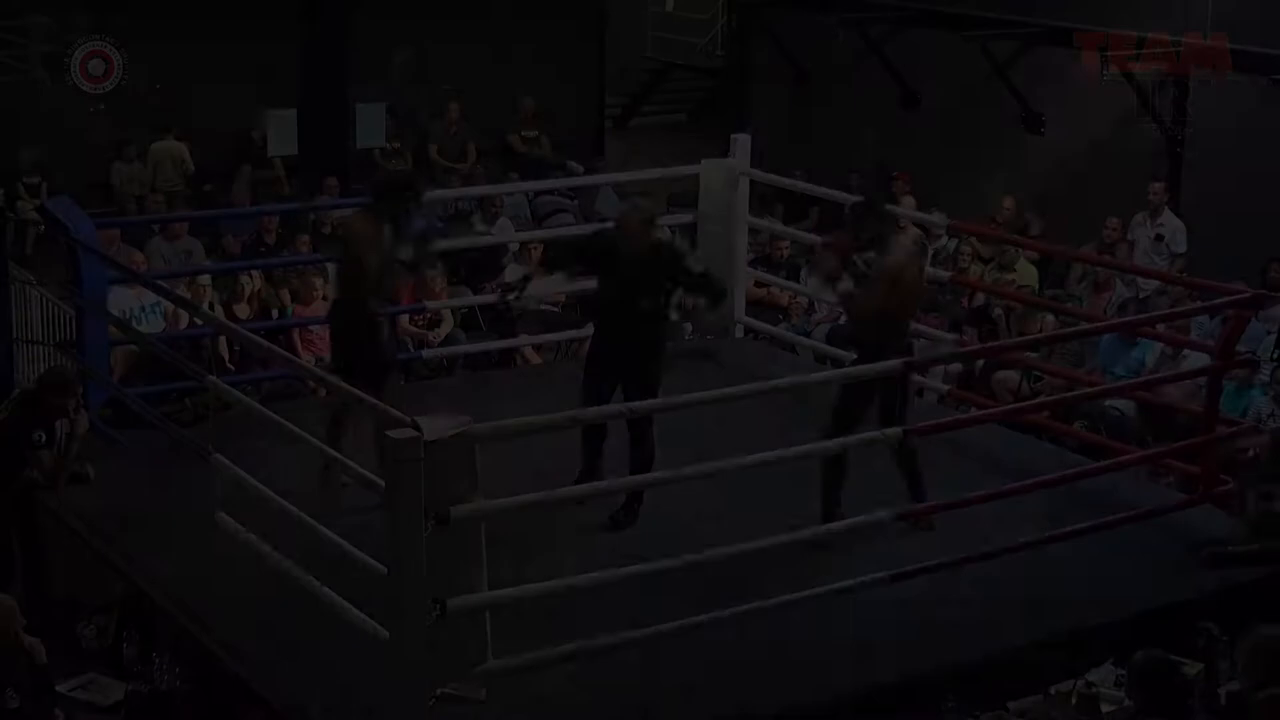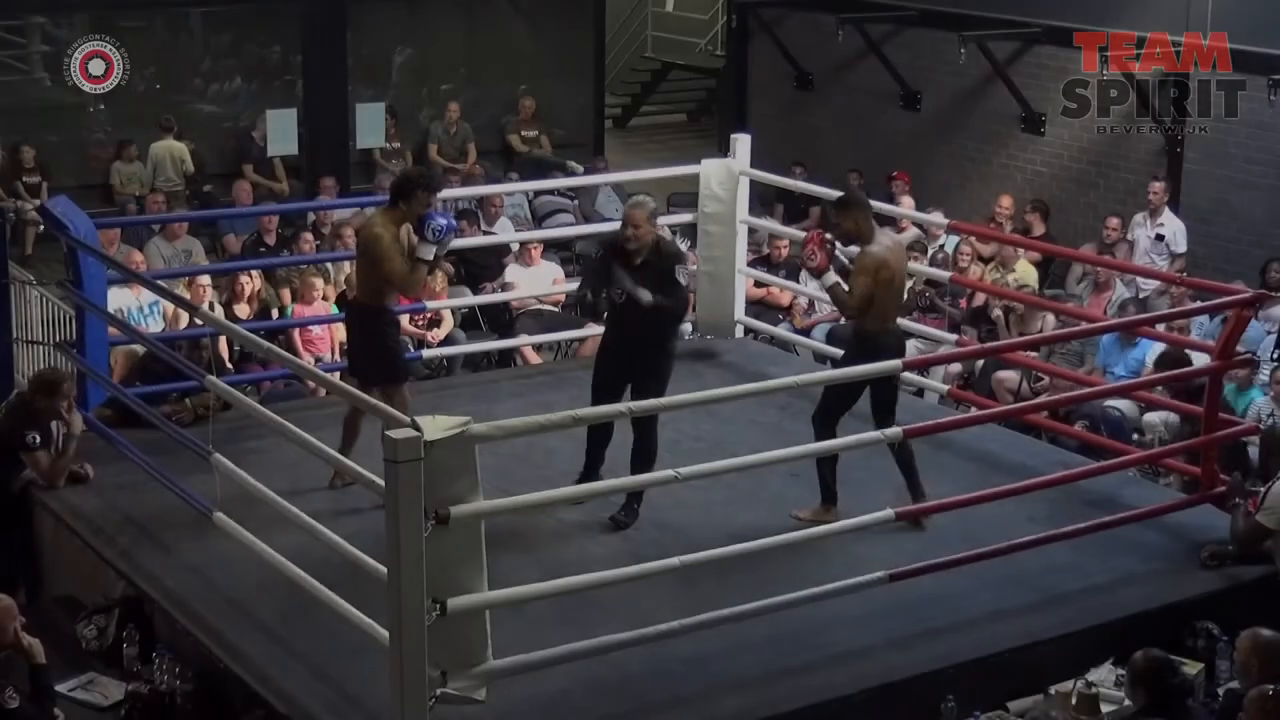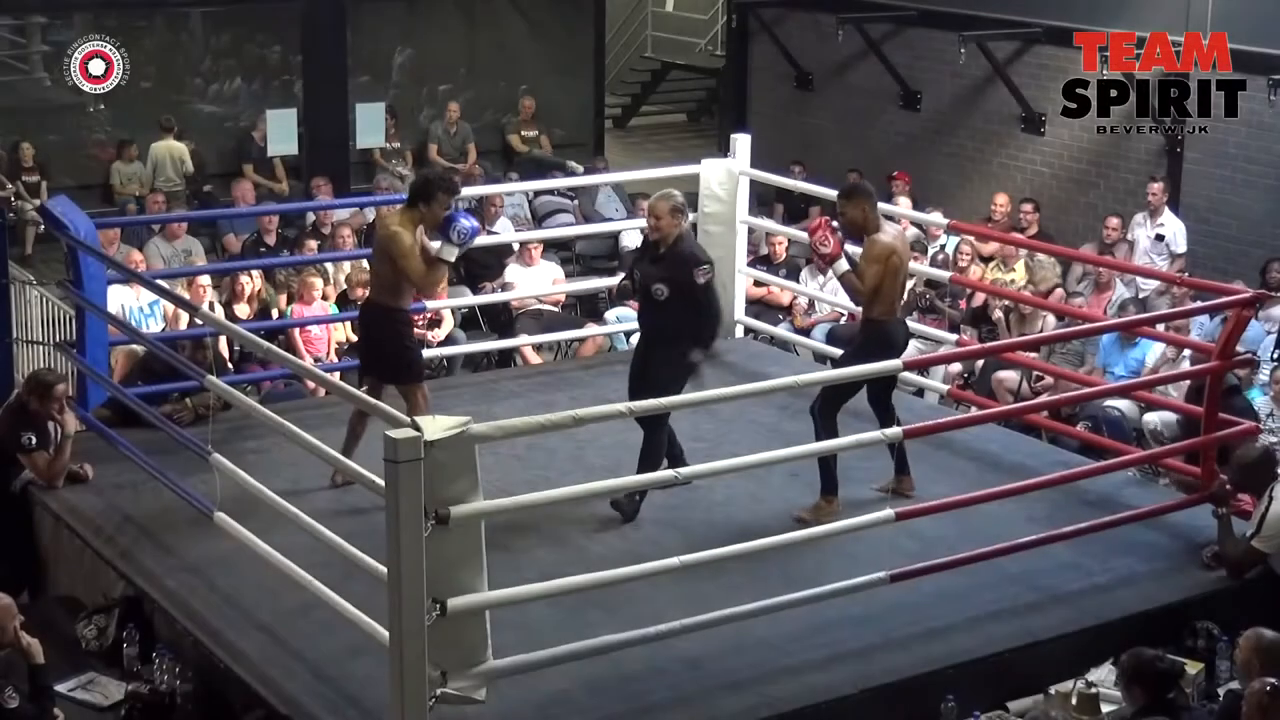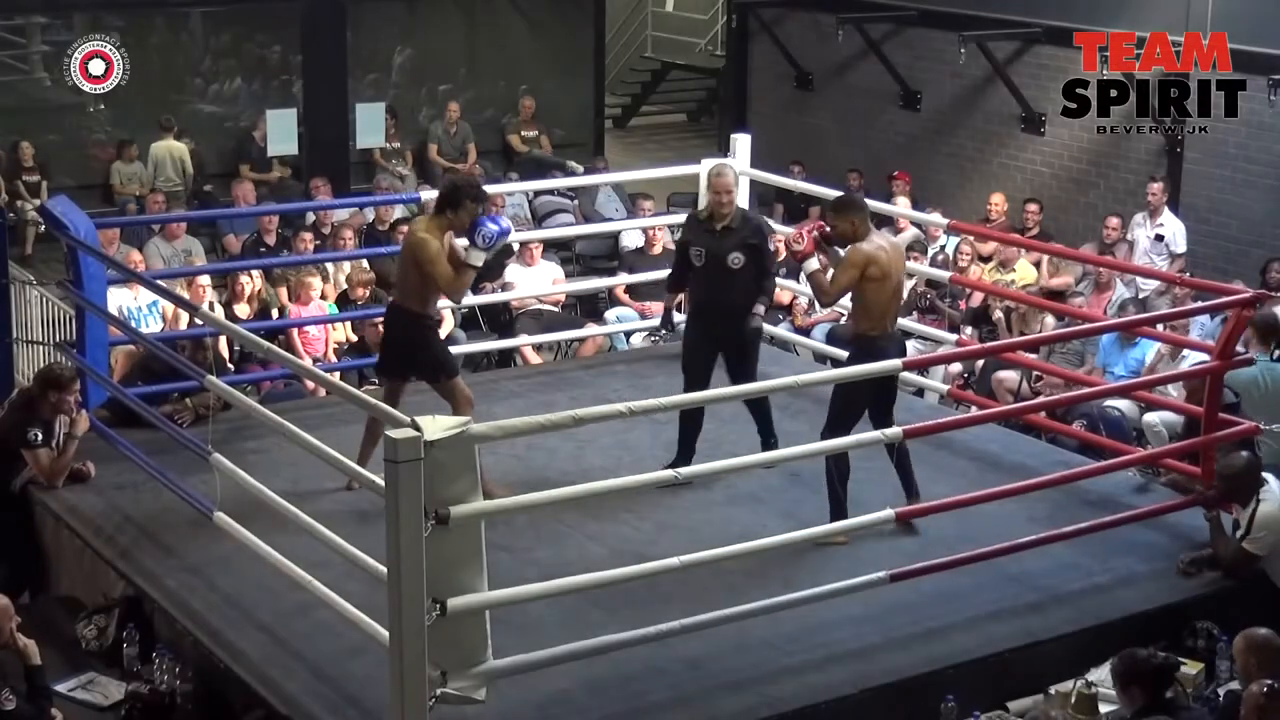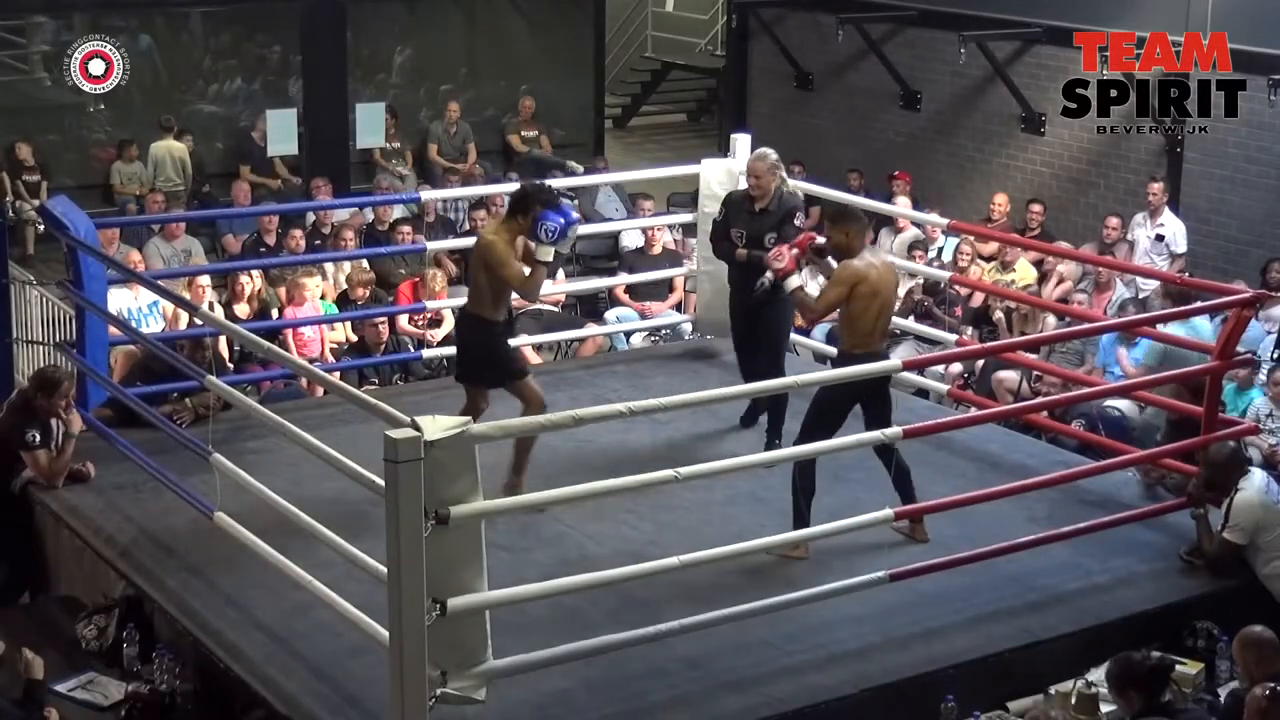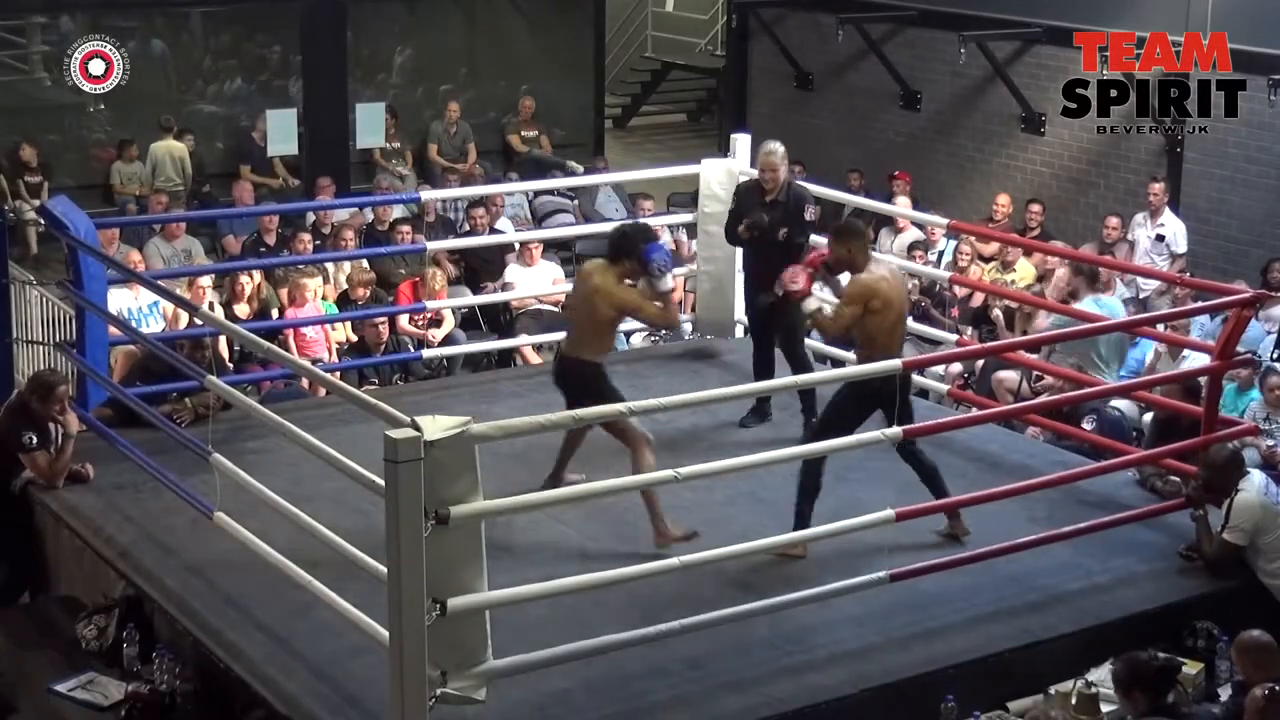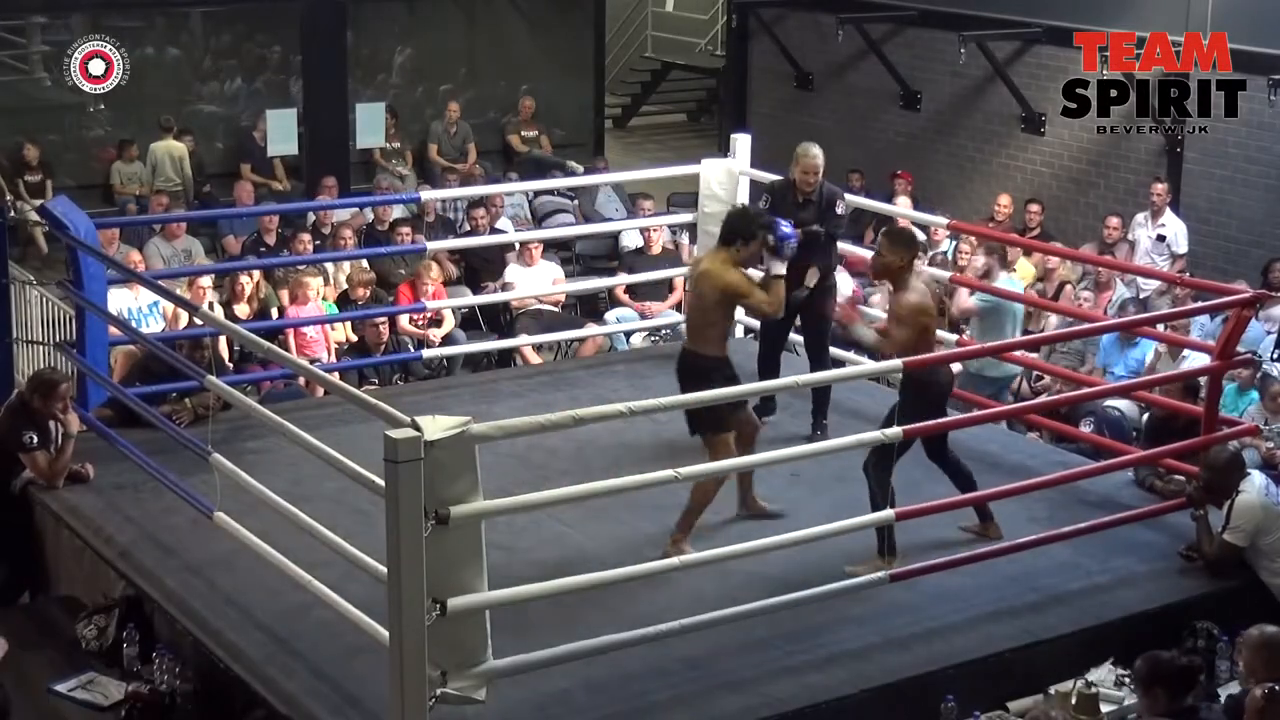
dt=0.5s
person 1, frame 1
left shoulder: (890, 264)
right shoulder: (912, 248)
left elbow: (863, 315)
left wrist: (838, 280)
left hip: (880, 355)
right hip: (899, 349)
left knee: (837, 435)
right knee: (895, 429)
left ankle: (831, 516)
right ankle: (921, 507)
person 1, frame 2
left shoulder: (871, 256)
right shoulder: (892, 244)
left elbow: (850, 308)
left wrist: (824, 272)
right wrist: (833, 255)
left hip: (869, 345)
right hip: (891, 339)
left knee: (824, 420)
right knee: (886, 420)
left ankle: (828, 507)
right ankle: (918, 499)
person 1, frame 3
left shoulder: (880, 244)
right shoulder: (894, 231)
left elbow: (859, 294)
right elbow: (864, 276)
left wrist: (833, 259)
right wrist: (839, 252)
left hip: (877, 335)
right hip: (894, 329)
left knee: (823, 408)
right knee: (882, 403)
left ankle: (828, 500)
right ankle: (903, 478)
person 1, frame 4
left shoulder: (861, 252)
right shoulder: (892, 245)
left elbow: (827, 296)
left wrist: (807, 258)
right wrist: (830, 246)
left hip: (869, 350)
right hip: (893, 344)
left knee: (835, 435)
right knee: (884, 424)
left ankle: (838, 526)
right ankle: (913, 503)
person 1, frame 5
left shoulder: (853, 269)
right shoulder: (886, 264)
left elbow: (813, 313)
left wrist: (789, 275)
right wrist: (823, 260)
left hip: (851, 367)
right hip: (879, 363)
left knee: (806, 448)
right knee: (885, 443)
left ankle: (799, 539)
right ankle: (916, 523)
person 1, frame 6
left shoulder: (863, 284)
right shoulder: (892, 272)
left elbow: (832, 331)
left wrist: (805, 295)
right wrist: (827, 273)
left hip: (870, 379)
right hip: (899, 375)
right knee: (909, 447)
left ankle: (799, 538)
right ankle: (955, 520)
person 1, frame 7
left shoulder: (911, 300)
right shoulder: (910, 282)
left elbow: (888, 352)
left wrist: (856, 326)
left hip: (924, 388)
right hip: (934, 381)
left knee: (876, 466)
right knee: (940, 452)
left ankle: (886, 558)
right ankle: (987, 523)
person 2, frame 1
left shoulder: (383, 226)
right shoulder: (360, 231)
left elbow: (384, 285)
right elbow: (383, 289)
left wrist: (406, 245)
right wrist: (402, 248)
left hip: (365, 315)
right hip: (354, 317)
right knee: (381, 397)
left ankle: (330, 469)
person 2, frame 2
left shoulder: (402, 226)
right shoulder: (378, 233)
left elbow: (423, 270)
right elbow: (409, 288)
left wrist: (437, 247)
right wrist: (427, 246)
left hip: (371, 314)
right hip: (372, 318)
left knee: (364, 395)
right knee: (398, 402)
left ankle: (341, 471)
person 2, frame 3
left shoulder: (411, 226)
right shoulder: (397, 233)
left elbow: (430, 267)
right elbow: (427, 287)
left wrist: (451, 246)
right wrist: (450, 247)
left hip: (377, 314)
right hip: (389, 319)
left knee: (373, 393)
right knee: (418, 401)
left ankle: (341, 467)
person 2, frame 4
left shoulder: (441, 231)
right shoulder: (425, 239)
left elbow: (459, 271)
right elbow: (455, 293)
left wrist: (478, 250)
right wrist: (478, 251)
left hip: (401, 318)
right hip: (414, 325)
left knee: (390, 398)
right knee: (463, 401)
left ankle: (359, 471)
person 2, frame 5
left shoulder: (516, 236)
right shoulder: (493, 242)
left elbow: (542, 276)
right elbow: (529, 292)
left wrist: (555, 245)
right wrist: (545, 248)
left hip: (481, 327)
right hip: (481, 330)
left knee: (475, 408)
right knee: (535, 401)
right ankle: (516, 481)
person 2, frame 6
left shoulder: (591, 269)
right shoulder: (616, 293)
right elbow: (670, 321)
left wrist: (652, 281)
right wrist: (662, 279)
left hip: (565, 364)
right hip: (584, 372)
right knee: (641, 441)
left ankle: (556, 478)
right ankle: (661, 529)
person 2, frame 7
left shoulder: (714, 261)
right shoulder: (719, 275)
left elbow: (764, 295)
right elbow: (774, 310)
left wrist: (774, 264)
right wrist: (778, 266)
left hip: (715, 362)
right hip: (700, 369)
left knee: (750, 428)
right knee: (723, 458)
left ankle: (748, 501)
right ankle: (678, 540)
person 3, frame 1
left shoulder: (668, 260)
right shoulder: (605, 248)
left elbow: (714, 291)
right elbow: (565, 258)
left hip: (646, 352)
right hip: (606, 345)
left knee: (639, 423)
right knee: (590, 410)
left ankle: (634, 500)
right ankle: (590, 472)
person 3, frame 2
left shoulder: (671, 257)
right shoulder: (612, 247)
left elbow: (678, 307)
right elbow: (589, 283)
left wrist: (636, 292)
right wrist: (593, 296)
left hip: (654, 348)
right hip: (616, 341)
left knee: (643, 422)
right knee: (600, 411)
left ankle: (634, 501)
right ankle: (590, 473)
person 3, frame 3
left shoulder: (691, 258)
right shoulder: (651, 244)
left elbow: (710, 313)
right elbow: (637, 275)
left wrist: (696, 356)
right wrist: (627, 284)
left hip: (679, 347)
right hip: (650, 339)
left knee: (655, 414)
right knee: (641, 406)
left ankle: (635, 495)
right ankle: (678, 464)
person 3, frame 4
left shoulder: (754, 226)
right shoulder: (694, 223)
left elbow: (767, 276)
right elbow: (680, 268)
left wrist: (758, 315)
right wrist: (668, 307)
left hip: (738, 321)
right hip: (700, 318)
left knee: (746, 386)
right knee: (693, 388)
left ankle: (769, 441)
right ankle: (683, 459)
person 3, frame 5
left shoulder: (791, 207)
right shoulder: (733, 201)
right elbow: (718, 245)
left wrist: (767, 277)
right wrist: (748, 255)
left hip: (775, 295)
right hip: (740, 292)
left knee: (773, 364)
right knee: (745, 355)
left ankle: (774, 438)
right ankle: (758, 402)
person 3, frame 6
left shoulder: (801, 198)
right shoulder: (744, 192)
left elbow: (797, 249)
right elbow: (730, 235)
left wrist: (778, 290)
right wrist: (747, 228)
right hip: (756, 280)
left knee: (794, 349)
right knee: (761, 344)
left ankle: (811, 417)
right ankle: (762, 405)
person 3, frame 7
left shoulder: (833, 197)
right shoulder: (775, 191)
left elbow: (827, 246)
left wrist: (807, 286)
right wrist: (801, 234)
left hip: (818, 285)
right hip: (780, 281)
left knee: (818, 352)
right knee: (769, 345)
left ankle: (820, 420)
right ankle: (766, 404)
person 4, frame 1
left shoulder: (40, 404)
right shoulder: (29, 422)
left elbow: (53, 460)
right elbow: (55, 480)
left wrist: (75, 467)
right wrist: (76, 435)
left knee: (32, 554)
left ankle: (35, 609)
person 4, frame 2
left shoulder: (42, 409)
right shoulder: (23, 424)
left elbow: (50, 459)
right elbow: (53, 479)
left wrist: (73, 468)
right wrist: (73, 434)
left knee: (28, 557)
person 4, frame 3
left shoulder: (43, 412)
right shoulder: (19, 425)
left elbow: (49, 456)
right elbow: (53, 480)
left wrist: (72, 468)
right wrist: (68, 433)
left knee: (27, 558)
person 4, frame 4
left shoulder: (44, 406)
right shoulder: (26, 422)
left elbow: (52, 458)
right elbow: (53, 478)
left wrist: (75, 467)
right wrist: (75, 434)
left knee: (28, 559)
right knee: (19, 565)
person 4, frame 5
left shoulder: (40, 407)
right shoulder: (23, 423)
left elbow: (51, 458)
right elbow: (53, 479)
left wrist: (74, 469)
right wrist: (72, 433)
left knee: (27, 560)
right knee: (19, 566)
person 4, frame 6
left shoulder: (43, 411)
right shoulder: (20, 425)
left elbow: (51, 461)
right elbow: (53, 479)
left wrist: (73, 469)
right wrist: (70, 434)
left knee: (27, 560)
right knee: (21, 567)
person 4, frame 7
left shoulder: (42, 412)
right shoulder: (20, 424)
left elbow: (51, 461)
right elbow: (53, 479)
left wrist: (74, 470)
right wrist: (70, 434)
left knee: (27, 560)
right knee: (22, 567)
